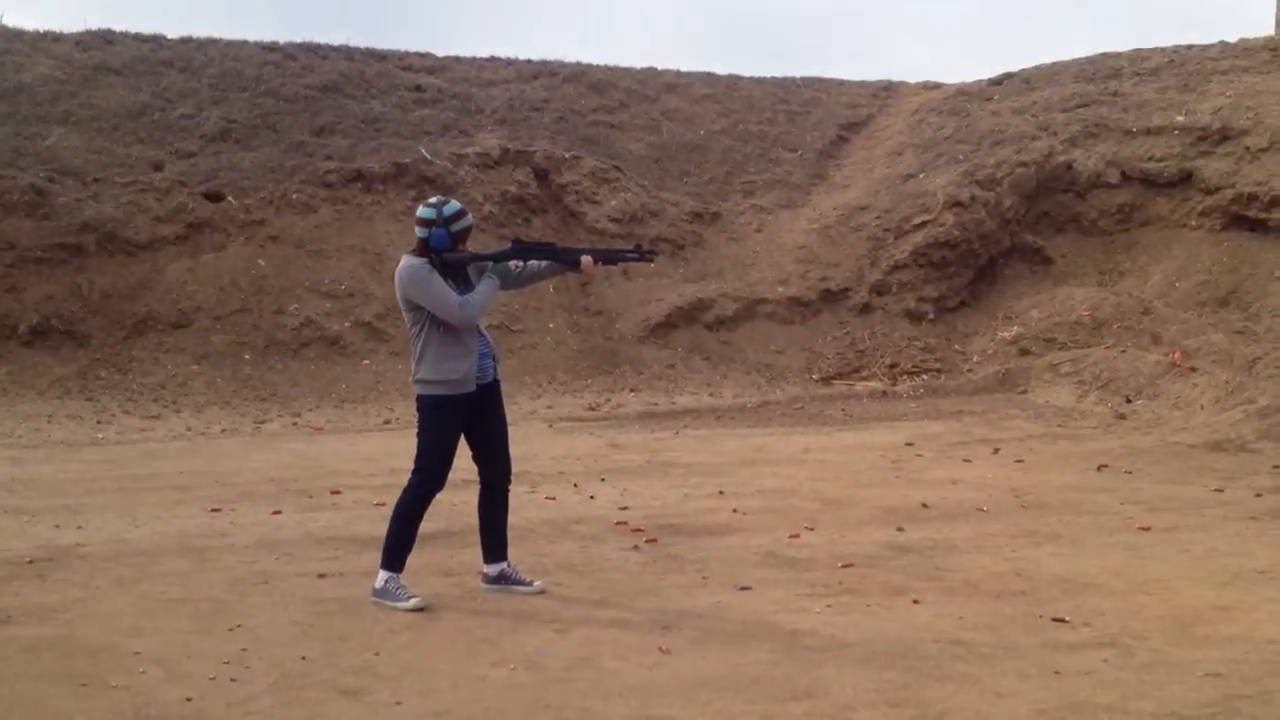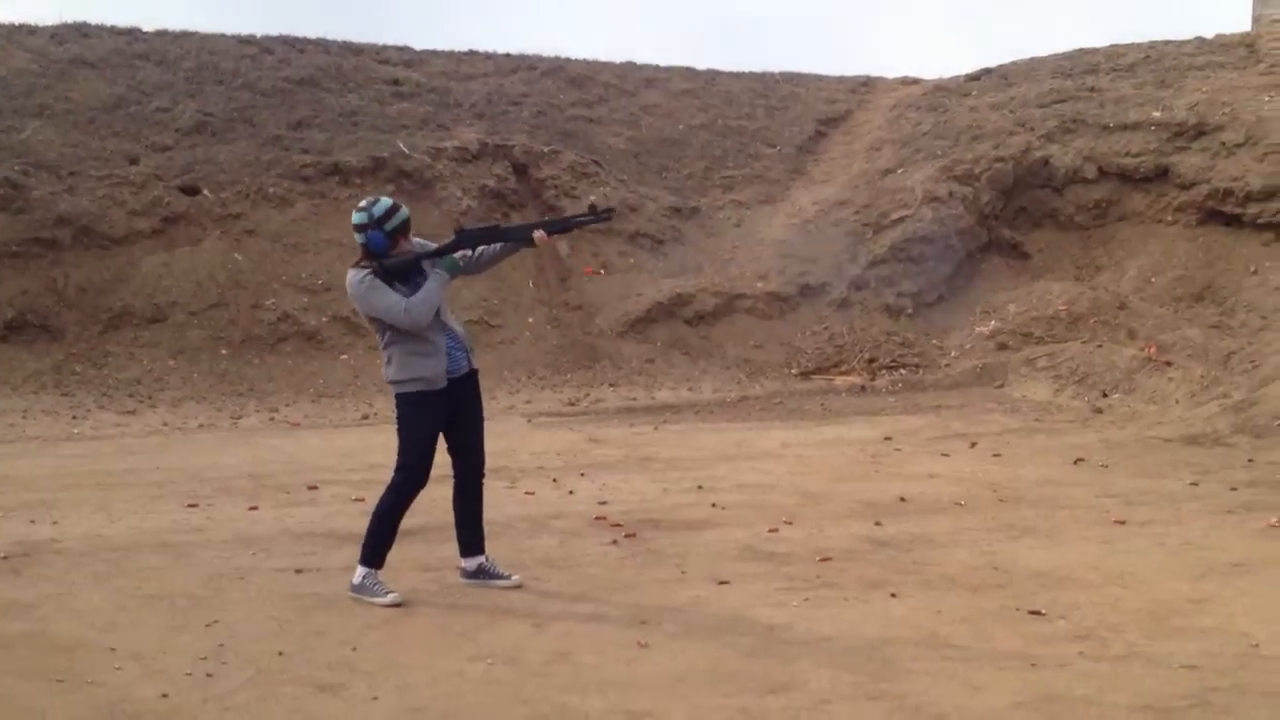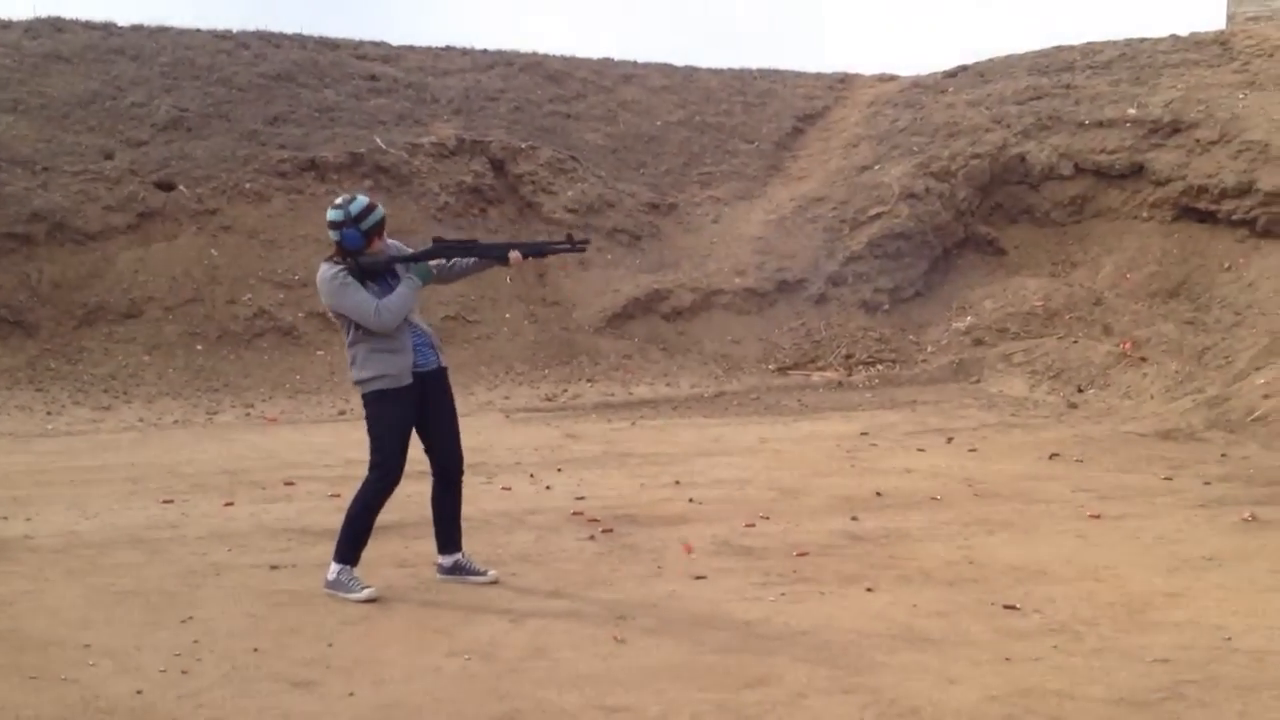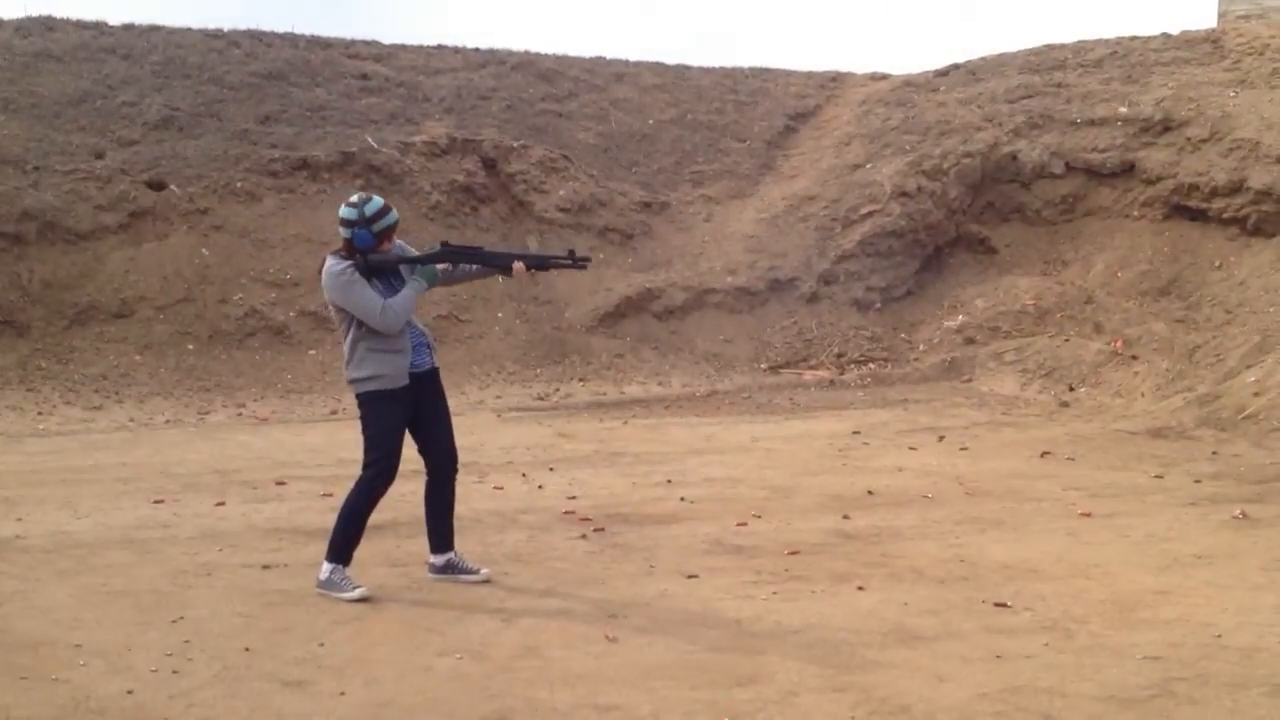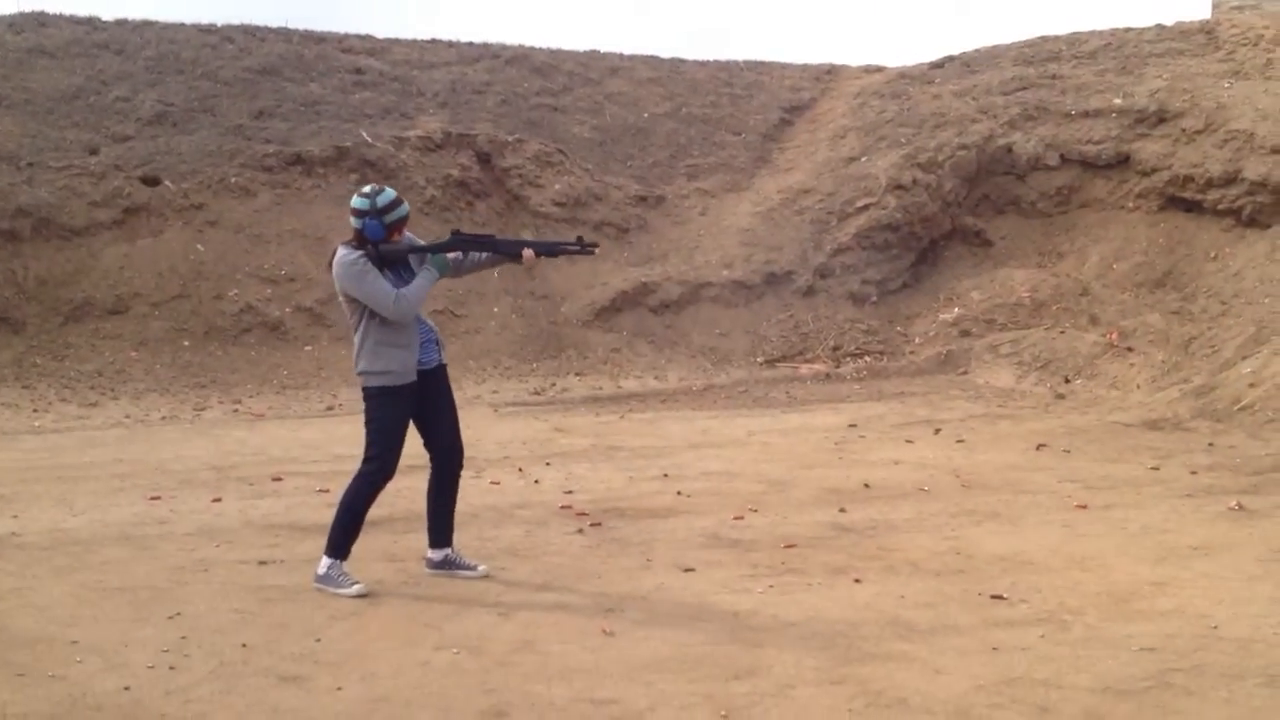
dt=0.3s
person 1, frame 1
left shoulder: (462, 262)
right shoulder: (413, 271)
left elbow: (515, 275)
right elbow: (462, 313)
left wrist: (569, 262)
right wrist: (492, 278)
left hip: (482, 383)
right hip: (442, 391)
left knee: (498, 474)
right knee: (427, 481)
left ankle: (496, 568)
right ankle: (387, 578)
person 1, frame 2
left shoulder: (417, 252)
right shoulder: (361, 281)
left elbow: (470, 262)
right elbow: (412, 316)
left wrist: (521, 241)
right wrist: (441, 274)
left hip: (460, 374)
right hip: (418, 386)
left knee: (471, 469)
right knee: (410, 477)
left ankle: (473, 561)
right ankle: (365, 573)
person 1, frame 3
left shoulder: (390, 252)
right shoulder: (333, 276)
left elbow: (442, 271)
right elbow: (381, 318)
left wrist: (495, 258)
right wrist: (414, 279)
left hip: (429, 371)
right hip: (386, 383)
left knee: (450, 465)
right knee: (385, 475)
left ankle: (450, 558)
right ankle: (340, 570)
person 1, frame 4
left shoulder: (392, 252)
right shoulder: (339, 272)
left elbow: (442, 273)
right elbow: (386, 319)
left wrist: (498, 266)
right wrist: (419, 281)
left hip: (421, 371)
right hip: (380, 382)
left knee: (444, 463)
right knee: (379, 474)
left ankle: (443, 557)
right ankle: (333, 569)
person 1, frame 5
left shoulder: (402, 245)
right shoulder: (350, 263)
left elbow: (453, 263)
right elbow: (399, 307)
left wrist: (507, 254)
right wrist: (430, 270)
left hip: (428, 366)
right hip: (388, 377)
left knee: (449, 457)
right knee: (378, 468)
left ankle: (440, 552)
right ankle: (330, 564)
